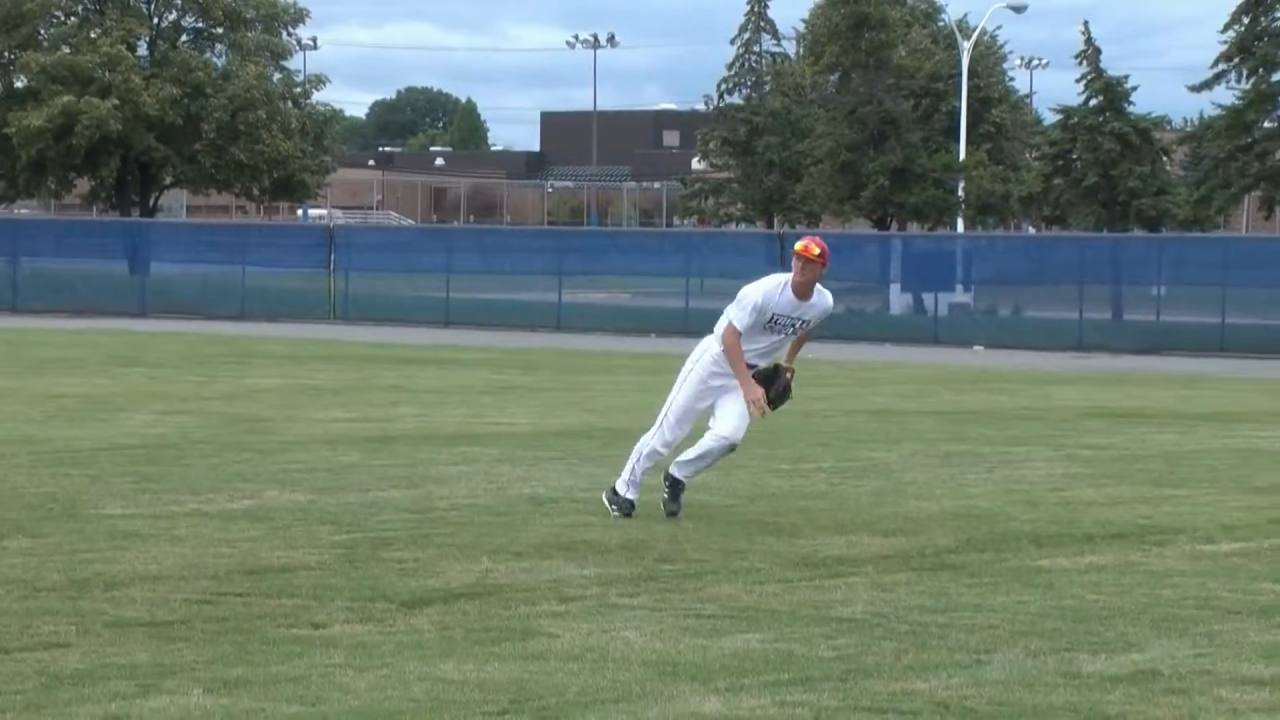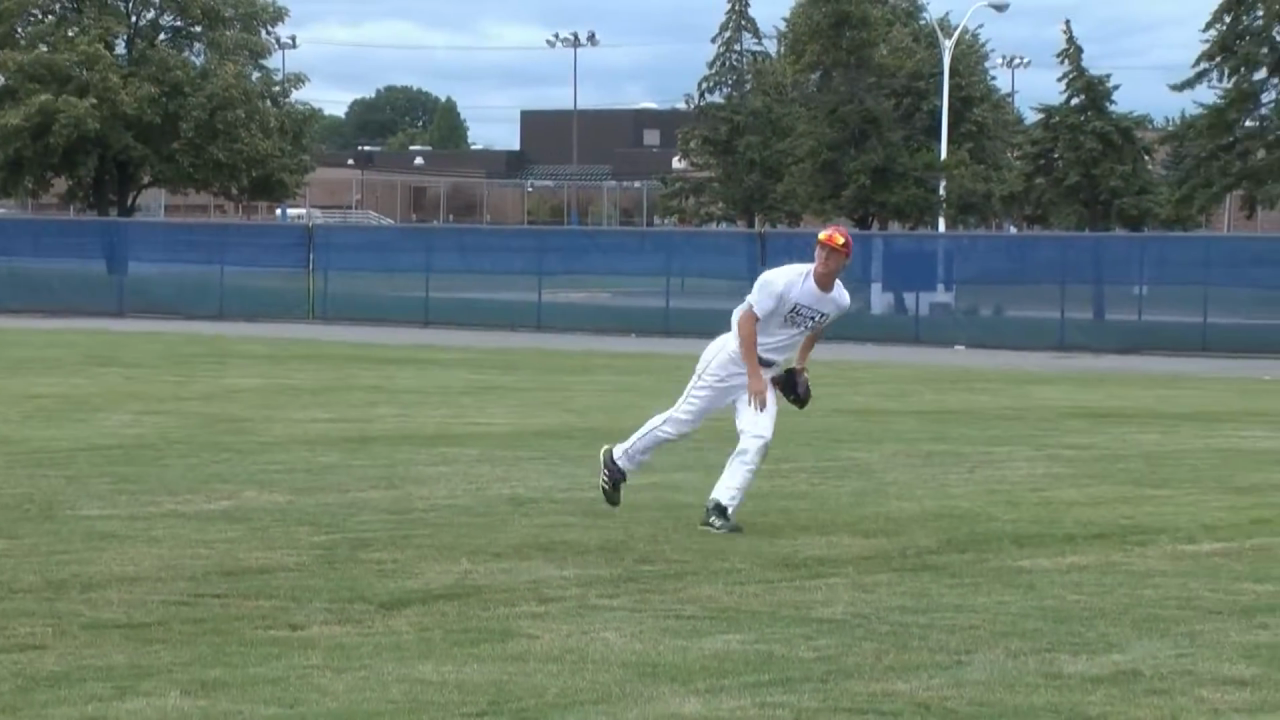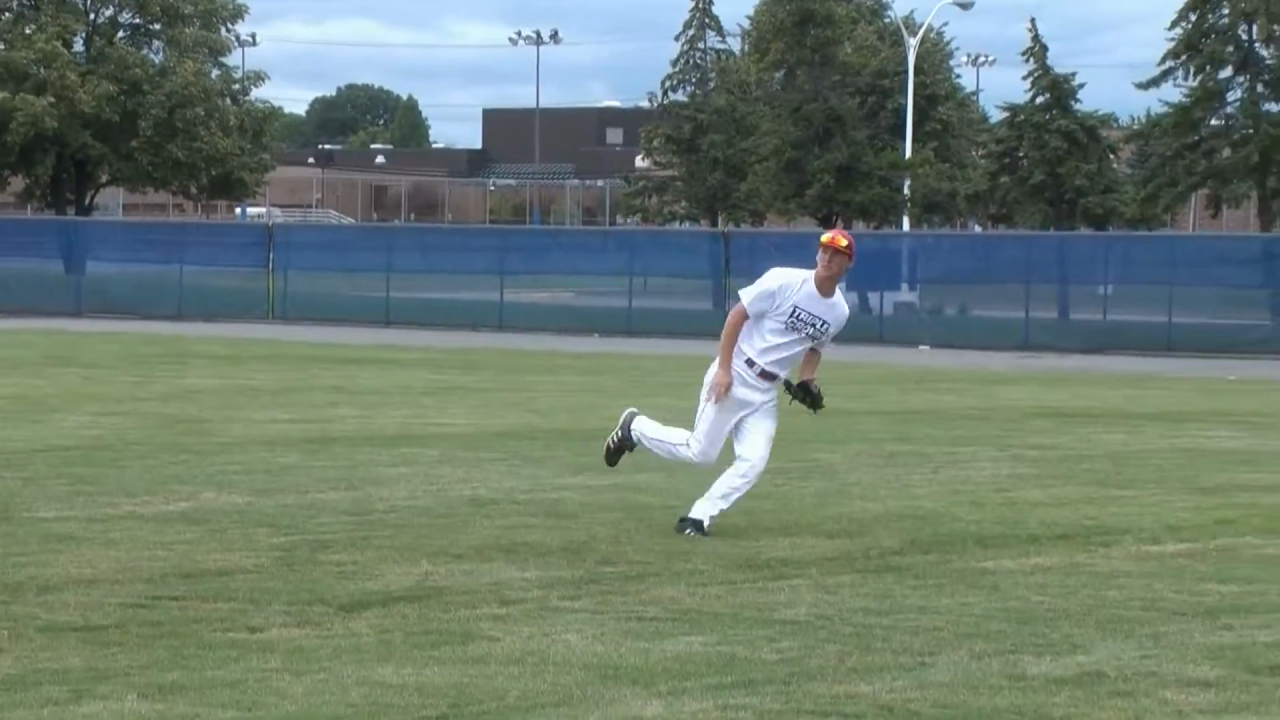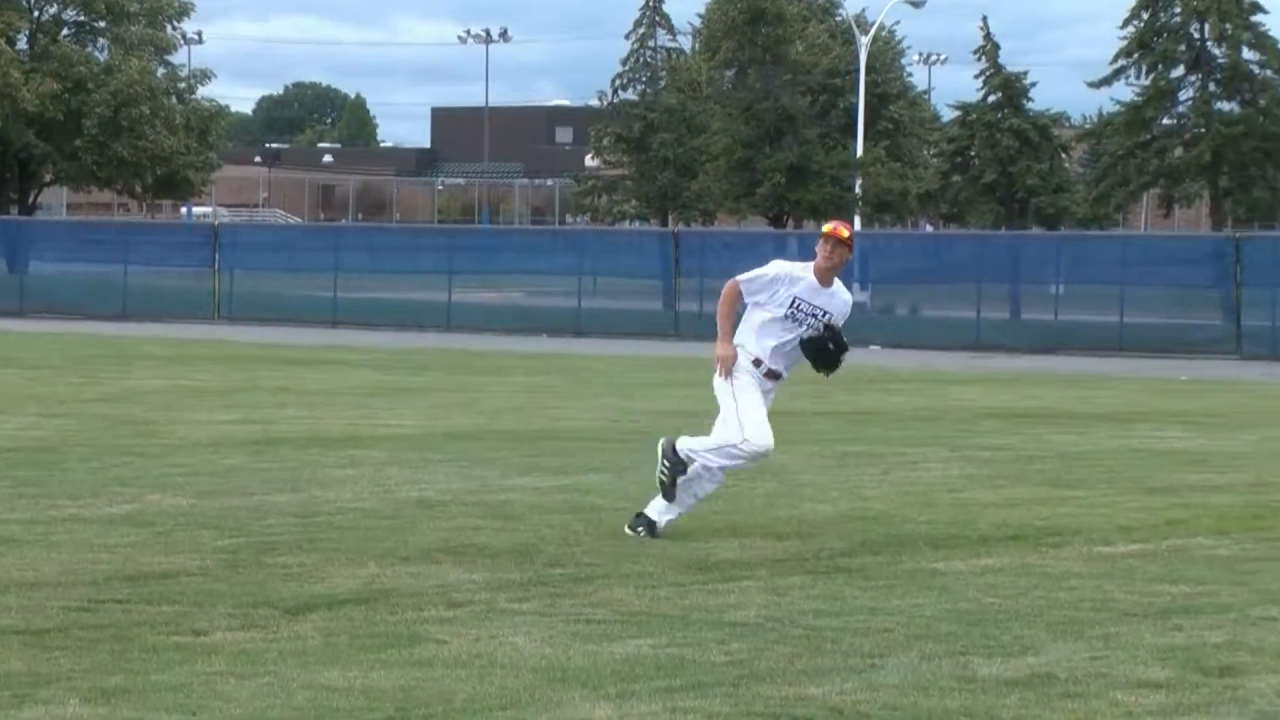
dt=0.1s
person 1, frame 1
left shoulder: (824, 303)
right shoulder: (764, 291)
right elbow: (729, 337)
left wrist: (788, 366)
right wrist: (748, 384)
left hip: (750, 371)
right hip: (715, 361)
left knee: (726, 436)
right knee: (669, 432)
person 1, frame 2
left shoulder: (840, 301)
right shoulder: (784, 279)
right elbow: (747, 320)
left wrist: (800, 366)
right wrist: (753, 376)
left hip: (766, 372)
right hip: (731, 358)
left knee: (757, 439)
right knee: (679, 421)
person 1, frame 3
left shoulder: (839, 312)
right elbow: (737, 313)
left wrist: (808, 382)
right wrist: (723, 366)
left hip: (767, 391)
right hip: (735, 373)
left knee: (752, 464)
right knee: (699, 453)
right ankle: (635, 427)
person 1, frame 4
left shoulder: (843, 302)
right elbow: (732, 287)
right wrist: (723, 341)
left hip: (767, 386)
right hip: (741, 370)
left knee: (715, 464)
right knee: (756, 442)
right ankle: (679, 451)
